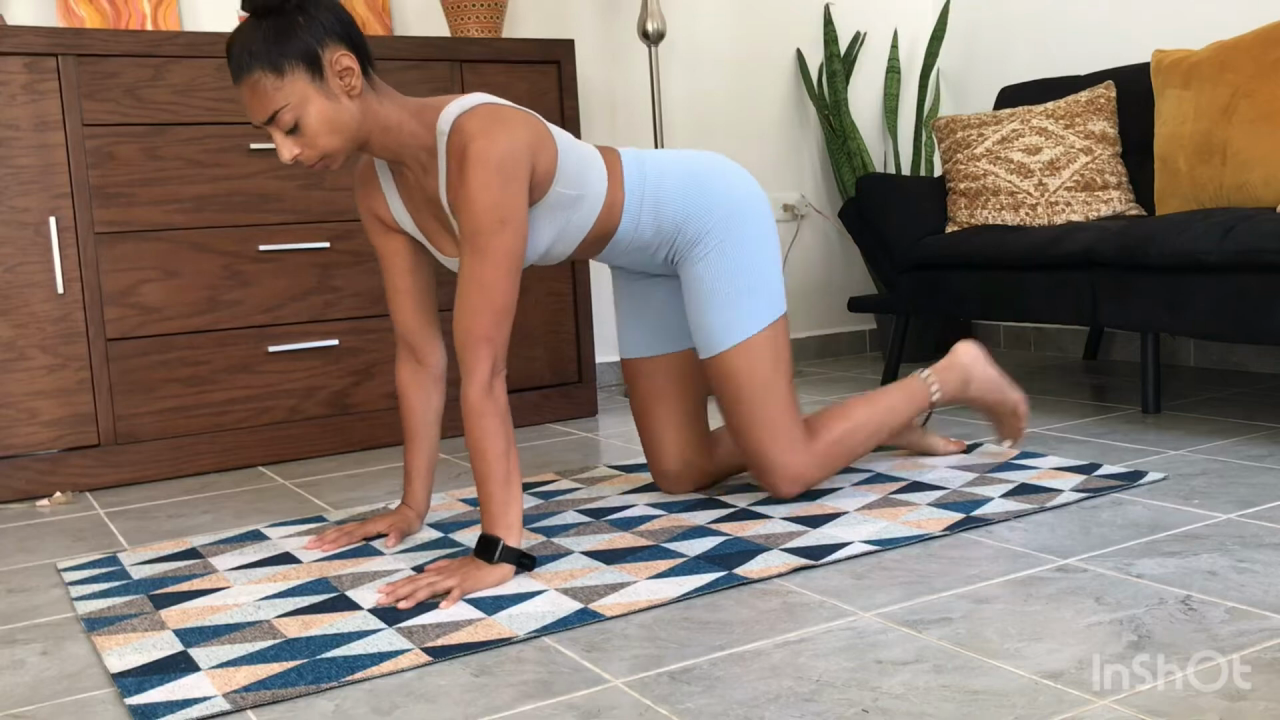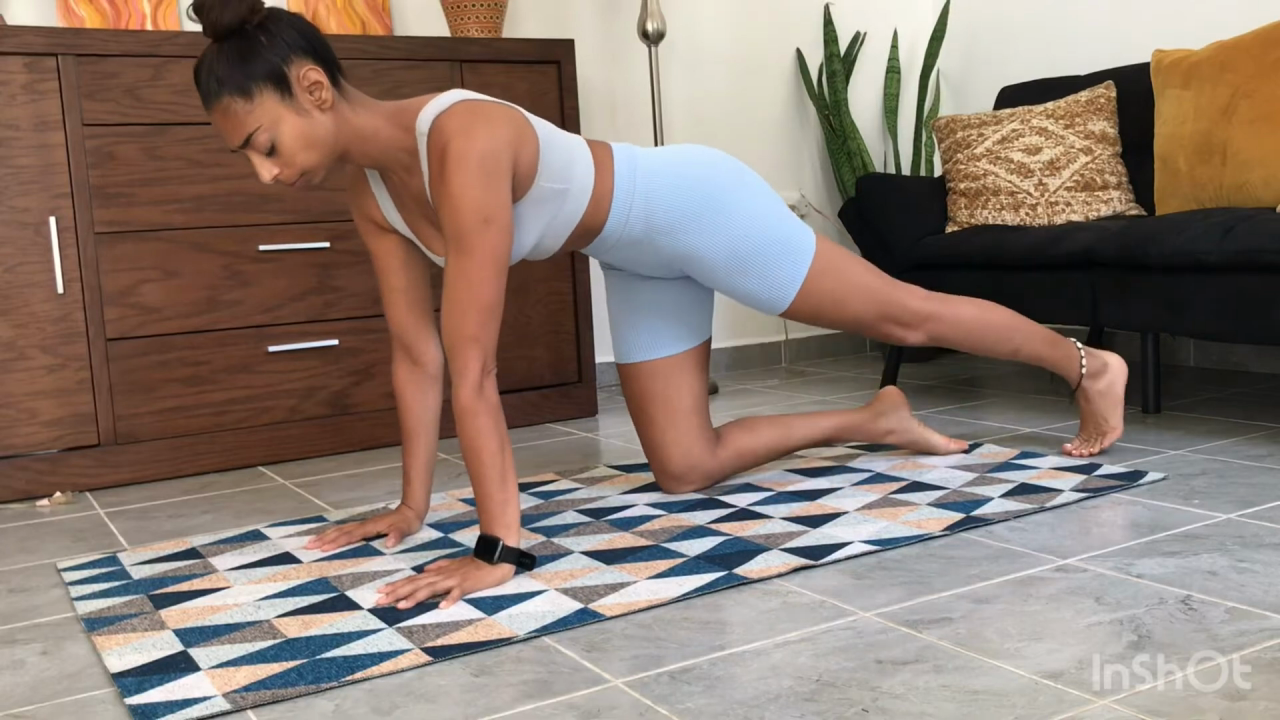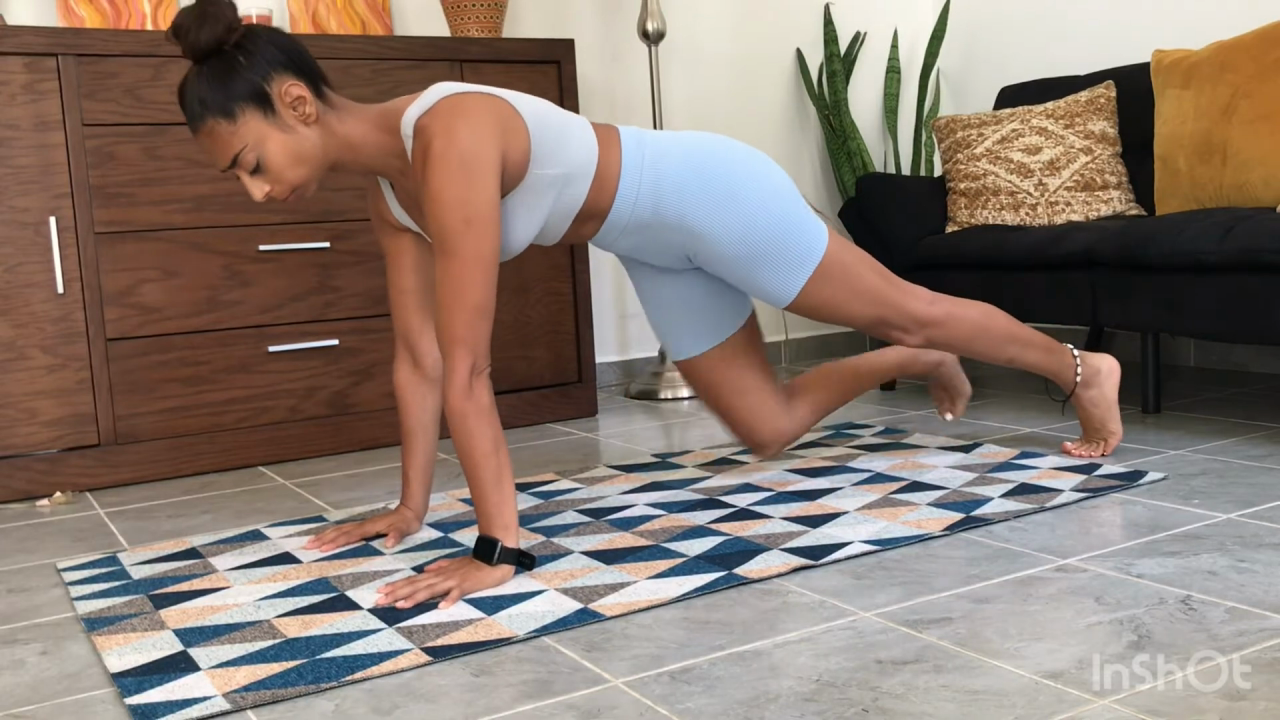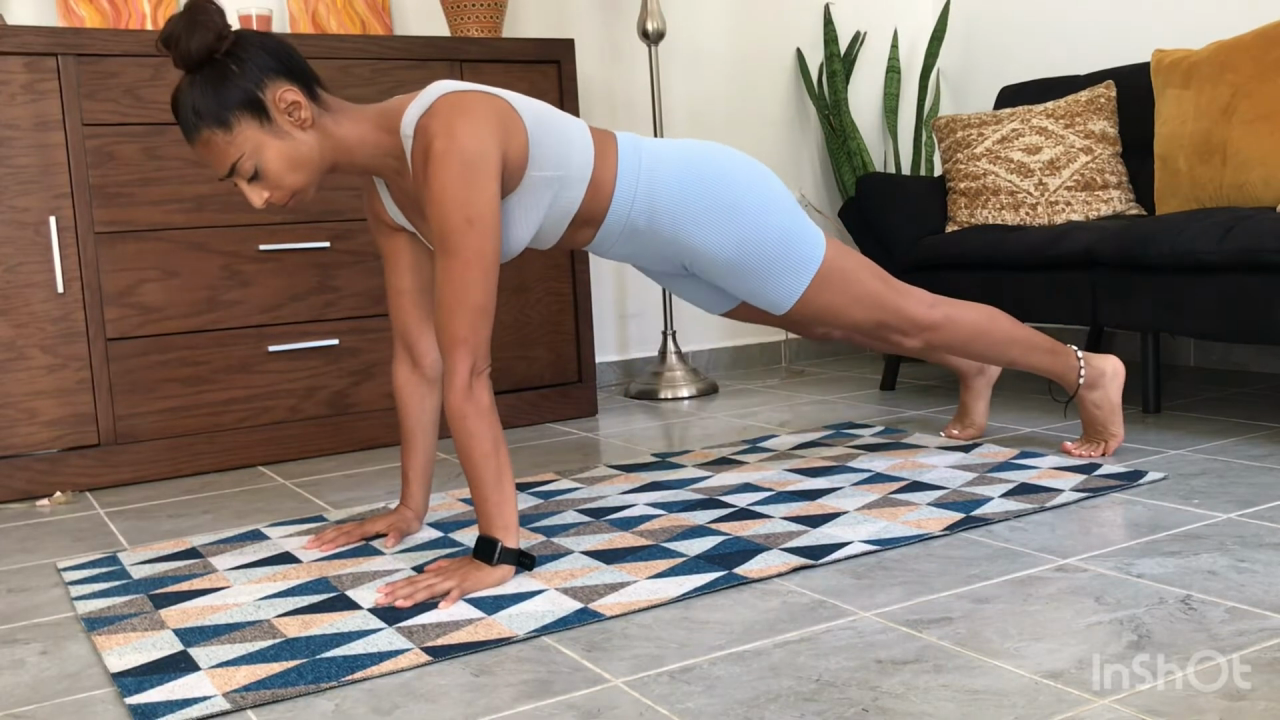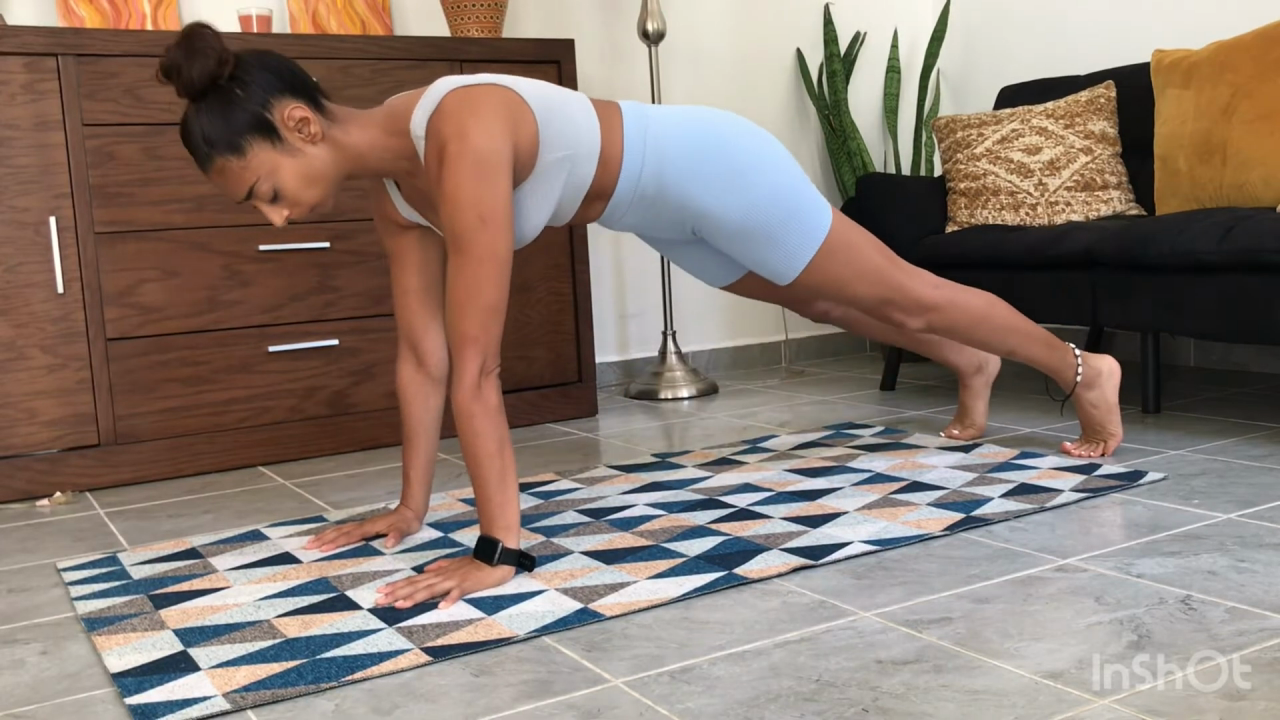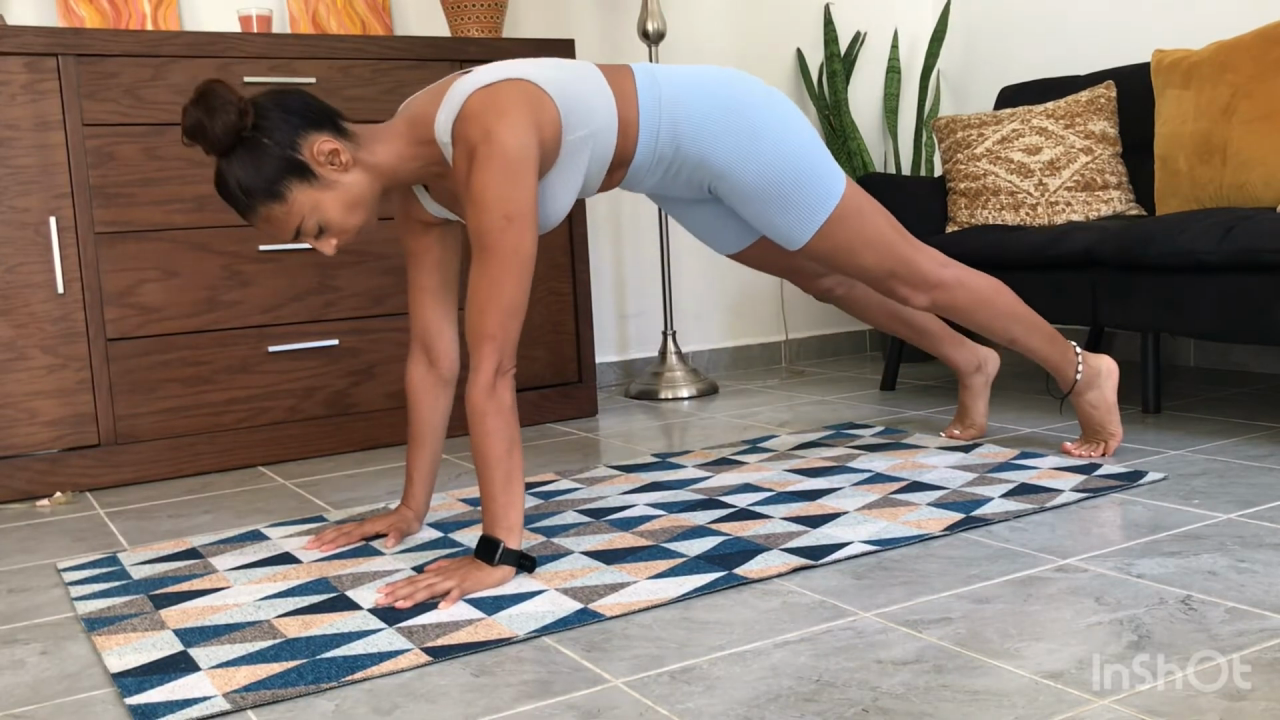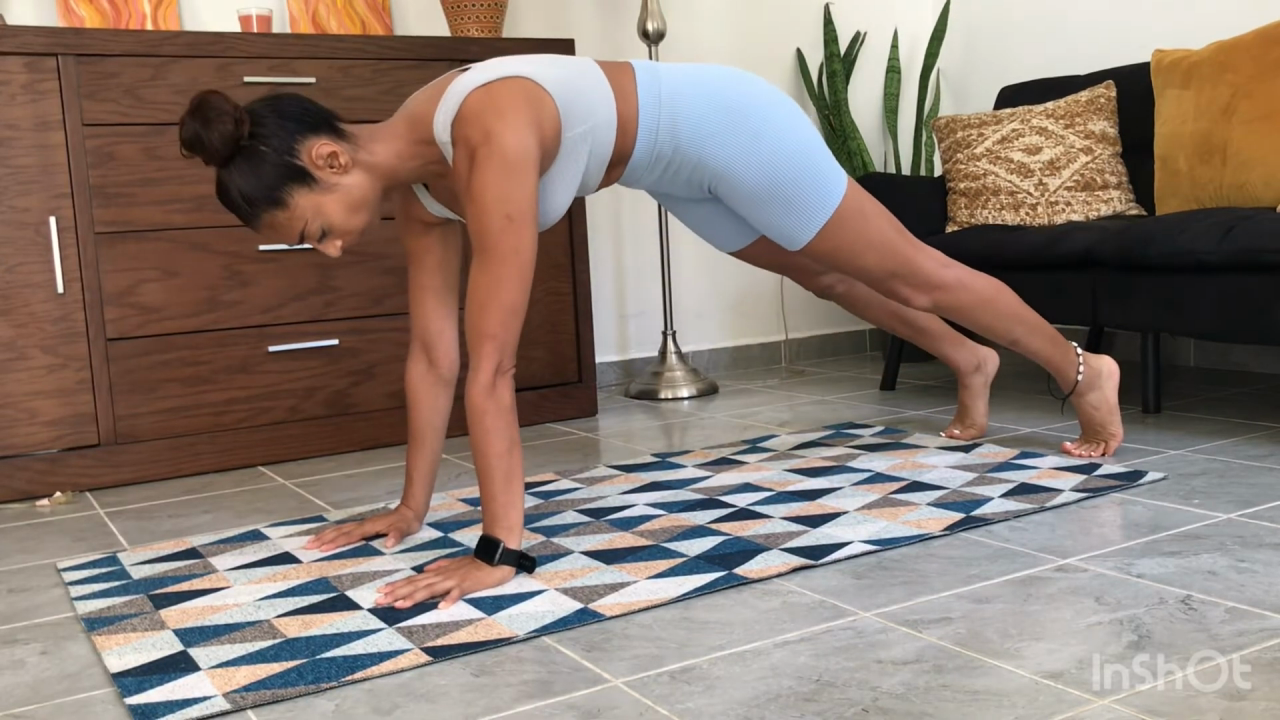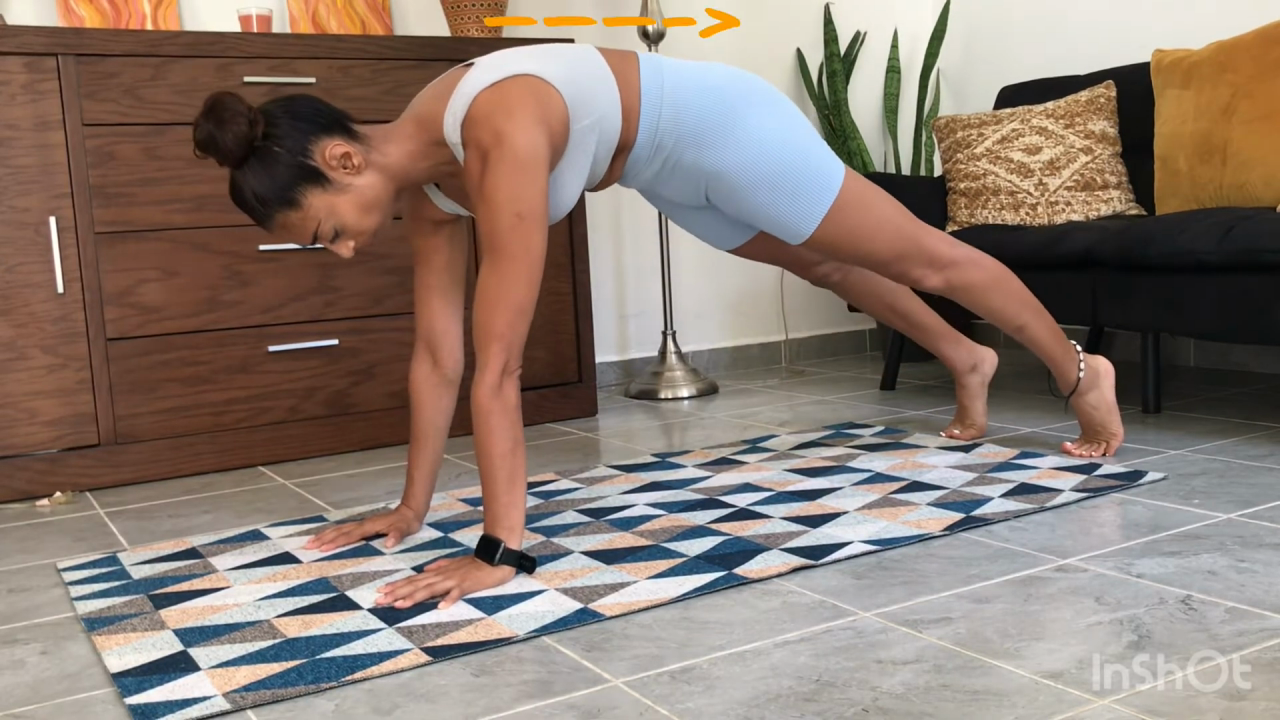
dt=0.5s
person 1, frame 1
left shoulder: (483, 141)
right shoulder: (377, 188)
left elbow: (482, 368)
right elbow: (420, 355)
left wrist: (501, 546)
right wrist: (412, 507)
left hip: (708, 209)
right hip: (646, 252)
left knee: (788, 472)
right knee: (683, 470)
left ankle: (954, 375)
right ankle: (870, 422)
person 1, frame 2
left shoulder: (461, 140)
right shoulder: (371, 194)
left elbow: (472, 370)
right elbow: (416, 356)
left wrist: (500, 545)
right wrist: (412, 506)
left hip: (698, 207)
right hip: (639, 256)
left knee: (903, 316)
right knee: (686, 468)
left ankle: (1089, 365)
right ankle: (876, 420)
person 1, frame 3
left shoulder: (448, 138)
right shoulder: (385, 186)
left elbow: (465, 371)
right elbow: (417, 355)
left wrist: (499, 549)
right wrist: (410, 508)
left hip: (710, 193)
right hip: (656, 244)
left knee: (903, 312)
right knee: (768, 428)
left ankle: (1083, 372)
right ankle: (924, 372)
person 1, frame 4
left shoulder: (449, 141)
right shoulder: (382, 182)
left elbow: (466, 372)
right elbow: (417, 357)
left wrist: (499, 547)
right wrist: (410, 506)
left hip: (703, 204)
right hip: (659, 241)
left knee: (902, 314)
right knee: (831, 322)
left ankle: (1086, 373)
right ankle: (972, 373)
person 1, frame 5
left shoulder: (461, 138)
right shoulder: (390, 176)
left elbow: (477, 368)
right elbow: (424, 354)
left wrist: (499, 548)
right wrist: (411, 505)
left hip: (712, 170)
right hip: (666, 210)
left knee: (900, 292)
right knee: (818, 299)
left ankle: (1082, 372)
right ankle: (969, 366)
person 1, frame 6
left shoulder: (488, 139)
right shoulder: (413, 176)
left elbow: (491, 367)
right elbow: (433, 353)
left wrist: (501, 548)
right wrist: (411, 506)
left hip: (726, 129)
right hip: (678, 172)
left knee: (911, 272)
right knee: (821, 276)
left ankle: (1081, 372)
right ankle: (970, 364)
person 1, frame 7
left shoulder: (489, 135)
right shoulder: (415, 178)
left elbow: (491, 366)
right elbow: (434, 354)
left wrist: (501, 548)
right wrist: (412, 506)
left hip: (726, 130)
right hip: (678, 172)
left knee: (911, 274)
right knee: (824, 274)
left ankle: (1081, 373)
right ankle: (970, 366)
person 1, frame 8
left shoulder: (499, 137)
right shoulder: (422, 175)
left elbow: (497, 365)
right elbow: (436, 353)
left wrist: (501, 549)
right wrist: (411, 507)
left hip: (721, 130)
right hip: (670, 173)
left knee: (925, 256)
right knee: (820, 264)
left ankle: (1078, 372)
right ankle: (965, 363)
